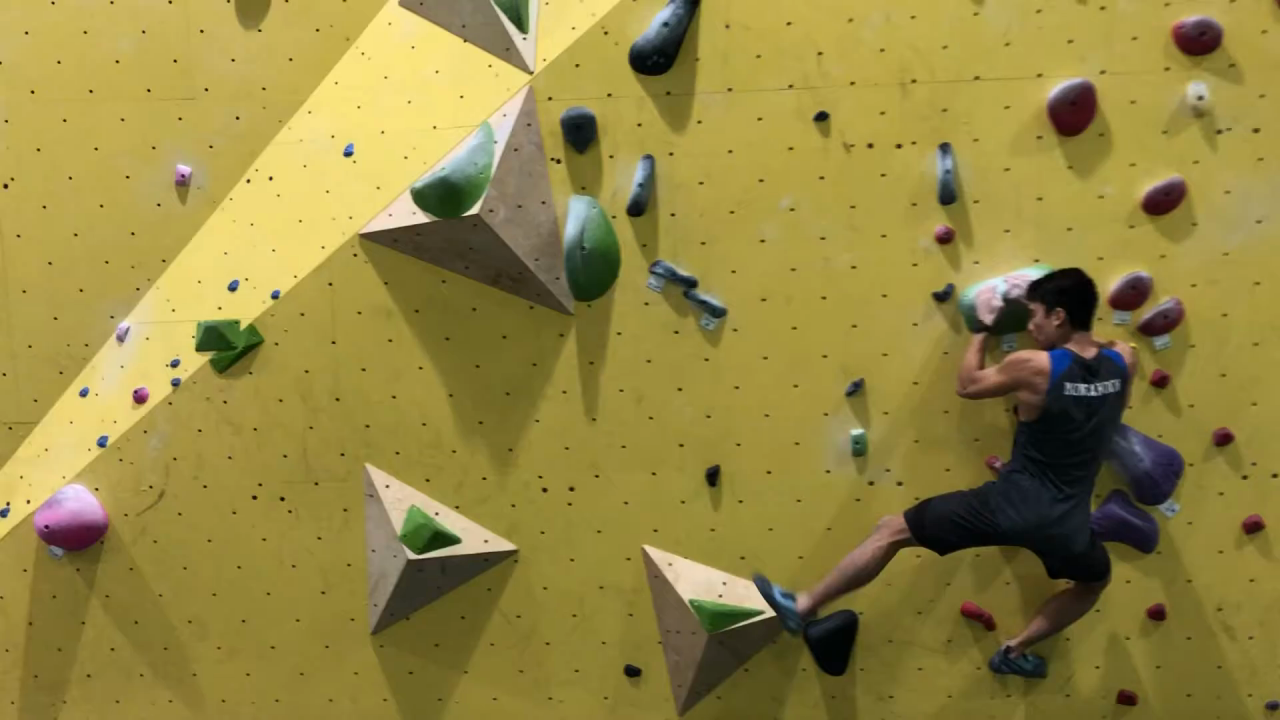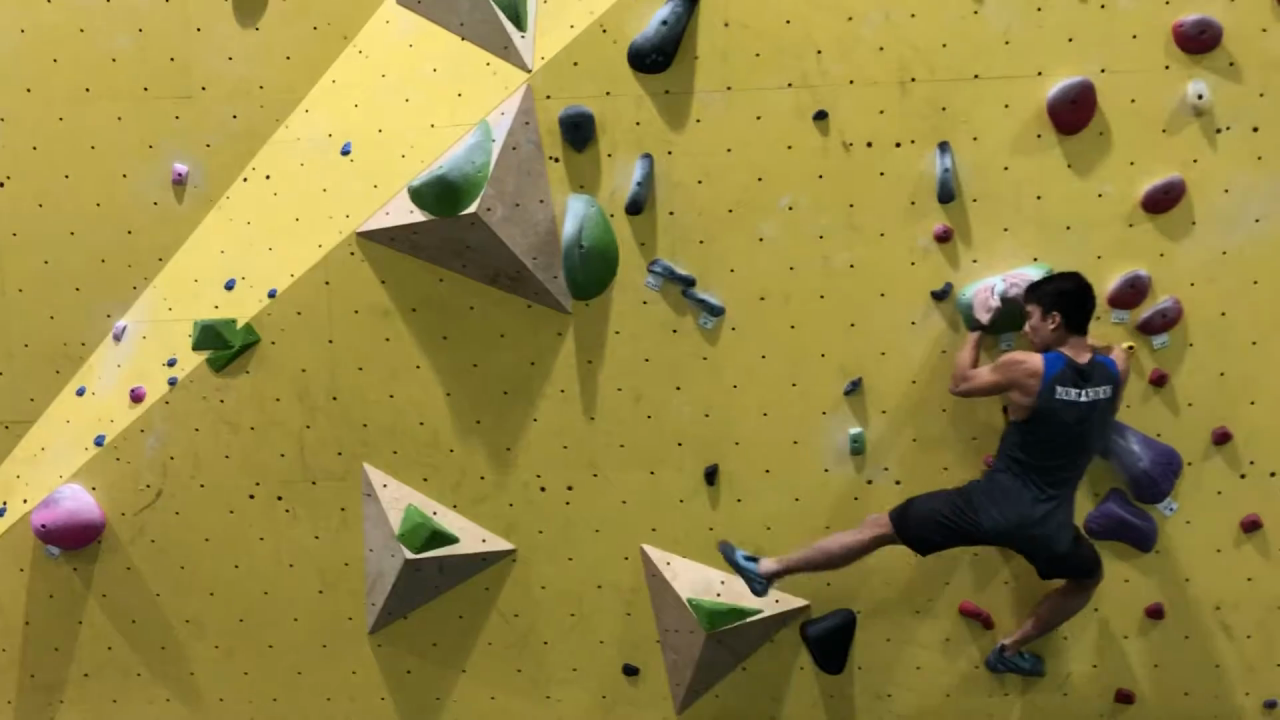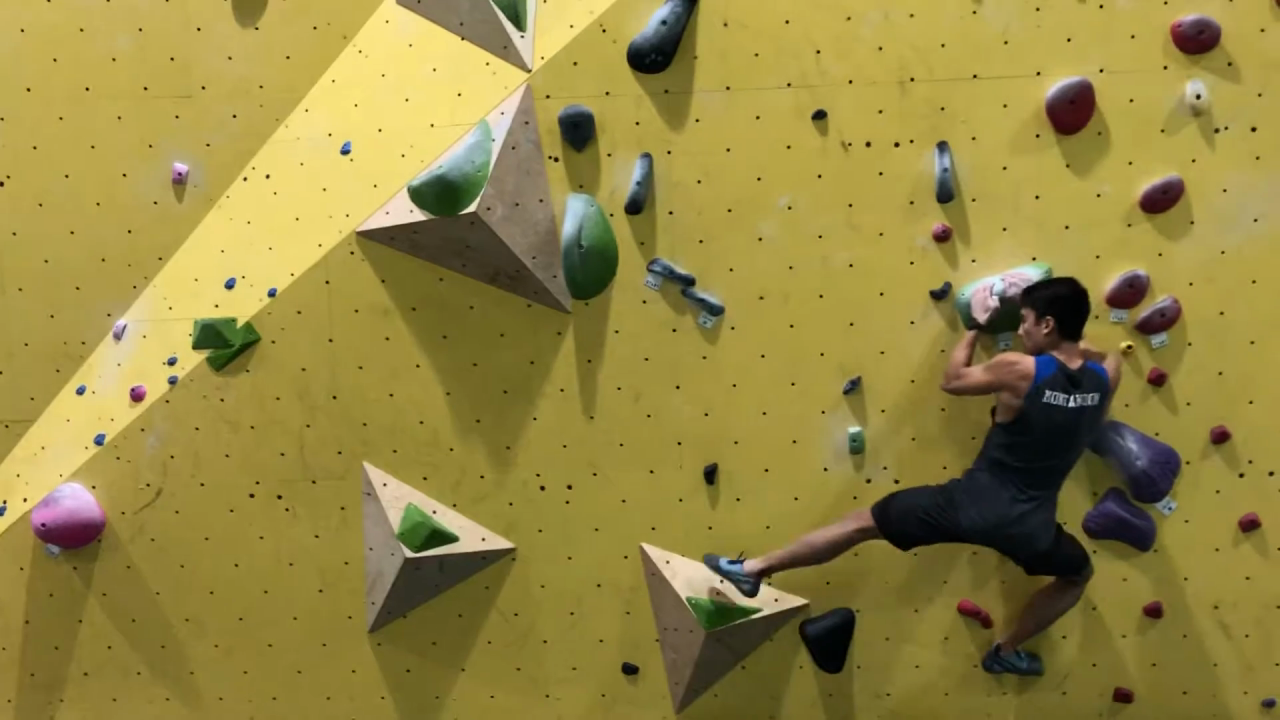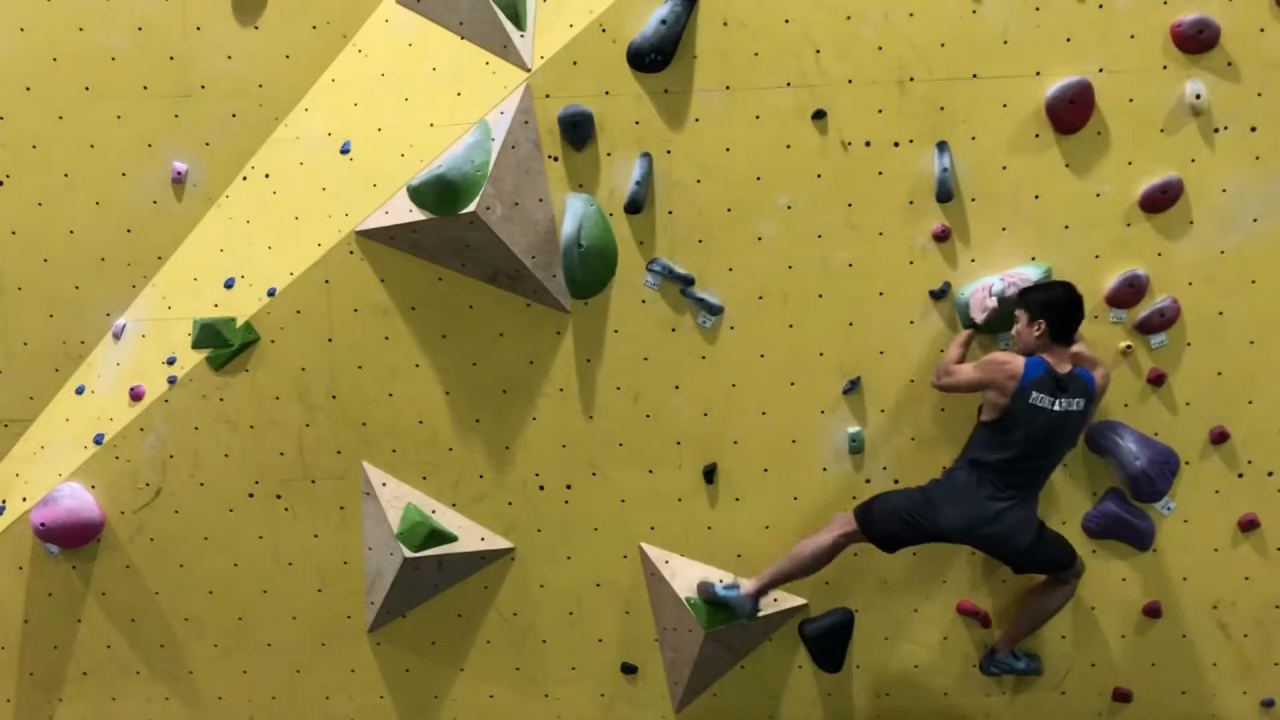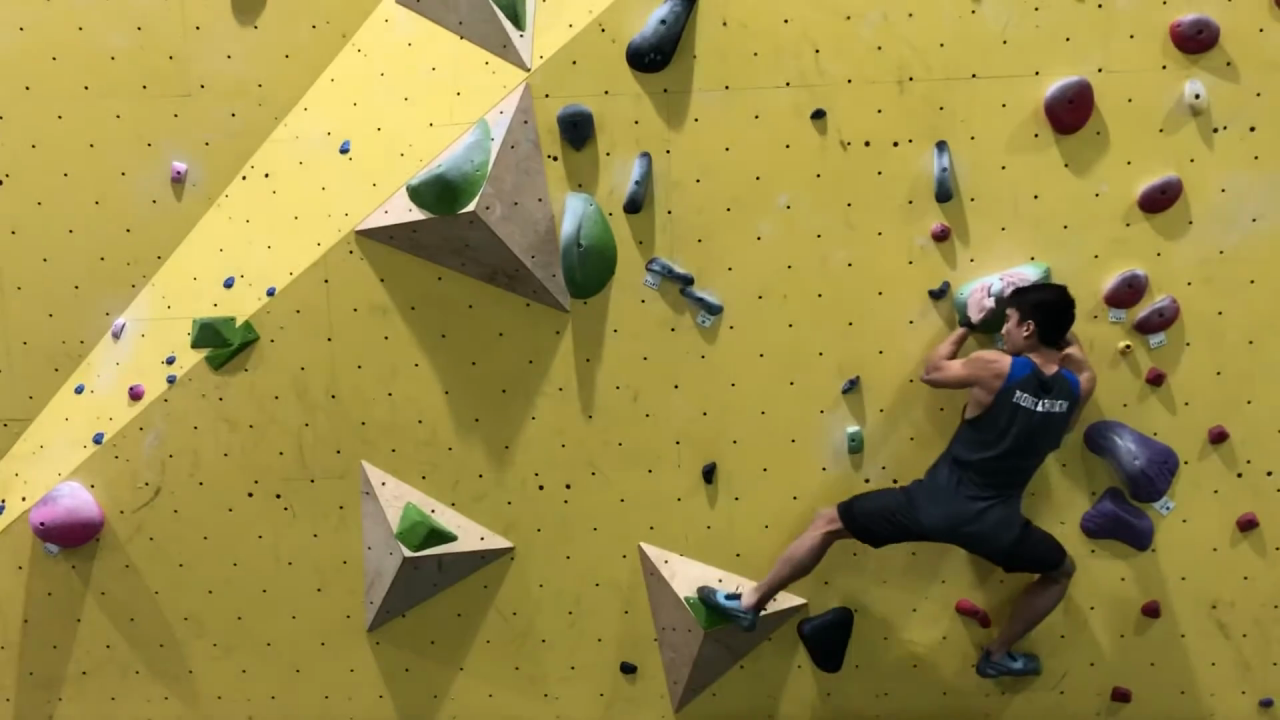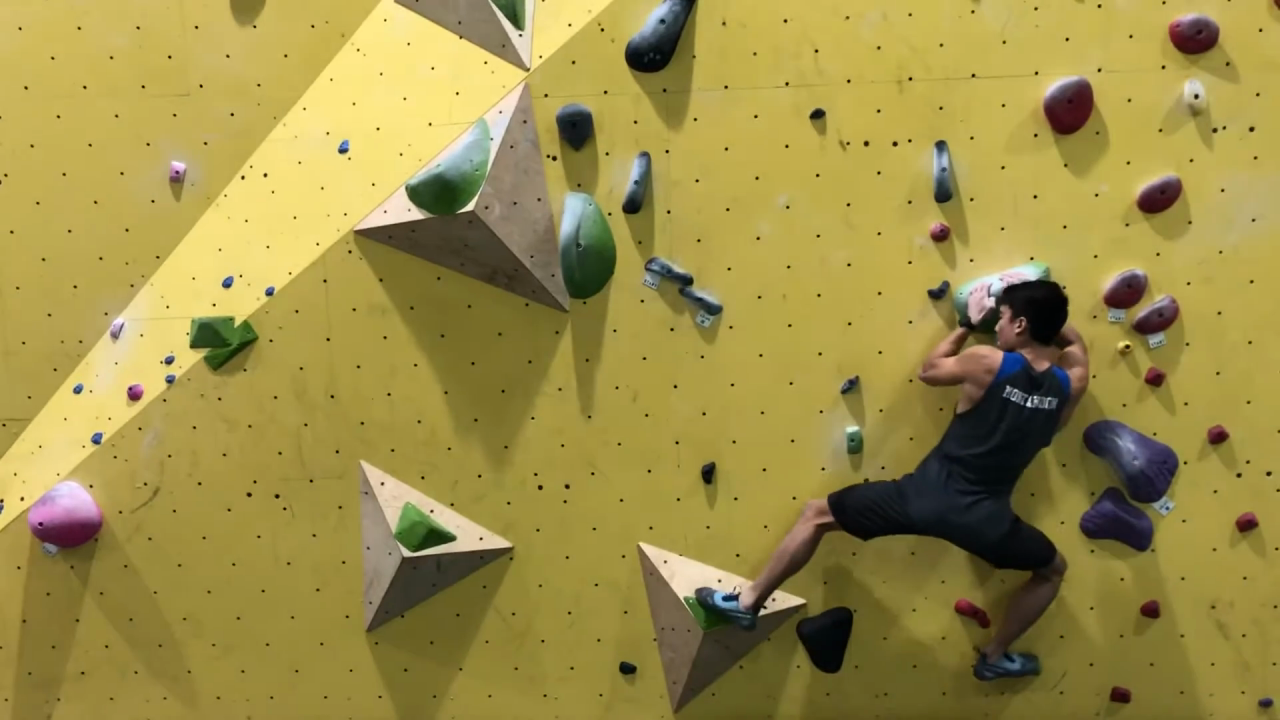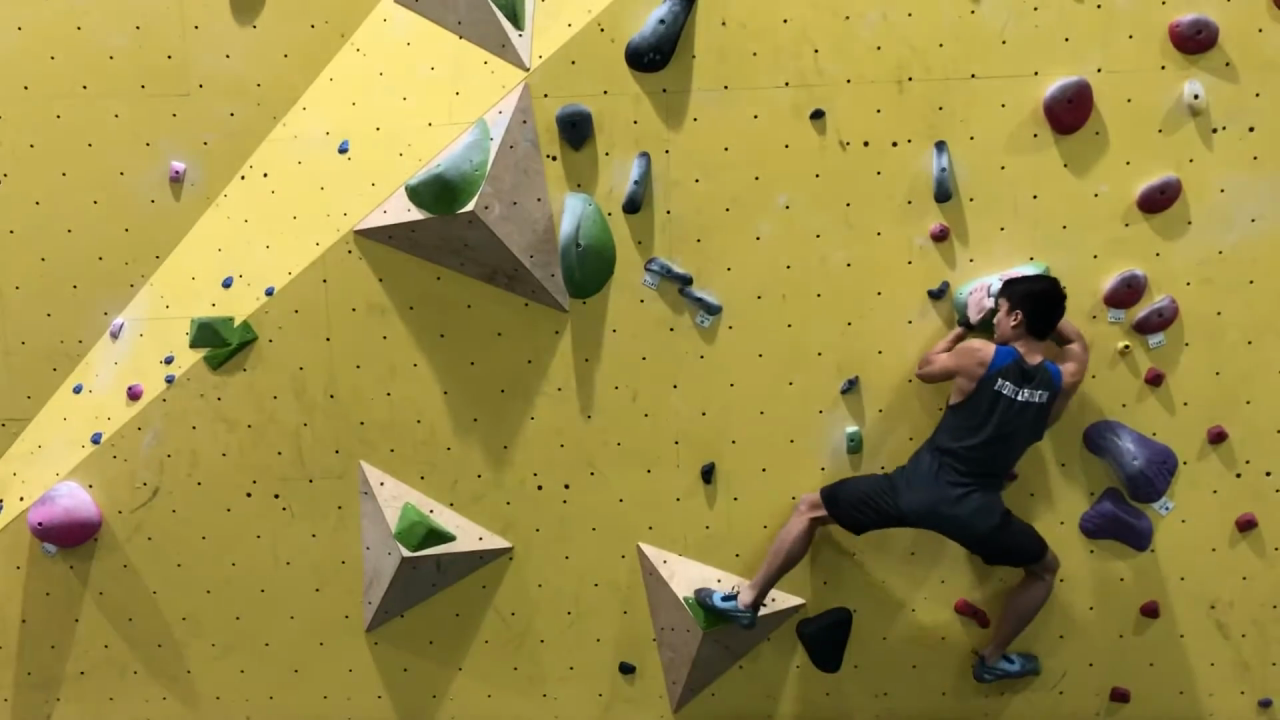
dt=0.1s
person 1, frame 1
left shoulder: (1035, 366)
right shoulder: (1123, 364)
left elbow: (968, 385)
left wrist: (982, 328)
left hip: (1011, 503)
right hip: (1067, 522)
left knee: (891, 531)
right knee: (1094, 580)
left ankle: (802, 606)
right ankle: (1017, 651)
person 1, frame 2
left shoulder: (1027, 367)
right shoulder: (1116, 368)
left elbow: (960, 383)
left wrist: (978, 327)
right wrist: (1051, 298)
left hip: (994, 503)
right hip: (1051, 524)
left knee: (874, 529)
right knee: (1088, 577)
left ankle: (768, 569)
right ankle: (1011, 650)
person 1, frame 3
left shoulder: (1018, 370)
right shoulder: (1106, 376)
left elbow: (952, 380)
right elbow: (1080, 347)
left wrist: (976, 325)
right wrist: (1056, 302)
left hip: (974, 502)
right hip: (1031, 523)
left knee: (857, 523)
right knee: (1077, 575)
left ankle: (753, 570)
right ankle: (1007, 651)
person 1, frame 4
left shoulder: (1008, 369)
right shoulder: (1094, 382)
left elbow: (943, 377)
right elbow: (1076, 347)
left wrist: (972, 325)
right wrist: (1036, 300)
left hip: (955, 501)
right hip: (1011, 522)
left knee: (843, 527)
right knee: (1069, 573)
left ankle: (750, 592)
right ankle: (1003, 652)
person 1, frame 5
left shoulder: (994, 367)
right shoulder: (1079, 386)
left elbow: (931, 372)
right elbow: (1072, 347)
left wrist: (967, 324)
right wrist: (1044, 307)
left hip: (937, 501)
right hip: (995, 521)
left knee: (827, 523)
right knee: (1060, 573)
left ankle: (751, 601)
right ankle: (998, 655)
person 1, frame 6
left shoulder: (987, 363)
right shoulder: (1072, 384)
left elbow: (928, 370)
right elbow: (1076, 345)
left wrist: (967, 323)
right wrist: (1042, 307)
left hip: (928, 494)
right hip: (985, 516)
left knee: (816, 514)
right knee: (1053, 571)
left ankle: (749, 601)
right ankle: (995, 657)
person 1, frame 7
left shoulder: (979, 355)
right shoulder: (1063, 382)
left elbow: (924, 369)
right elbow: (1078, 343)
left wrist: (967, 324)
right wrist: (1040, 305)
left hip: (919, 488)
right hip: (976, 509)
left knee: (810, 508)
right knee: (1044, 570)
left ankle: (747, 600)
right ankle: (992, 660)
